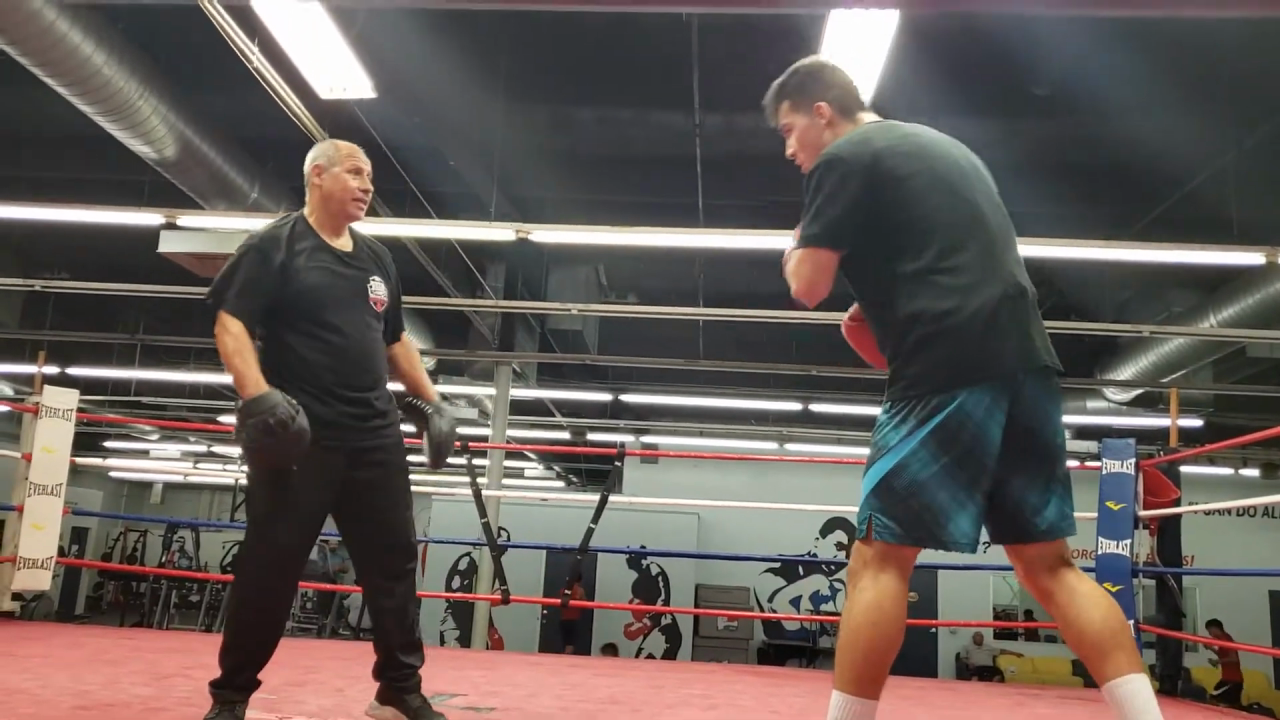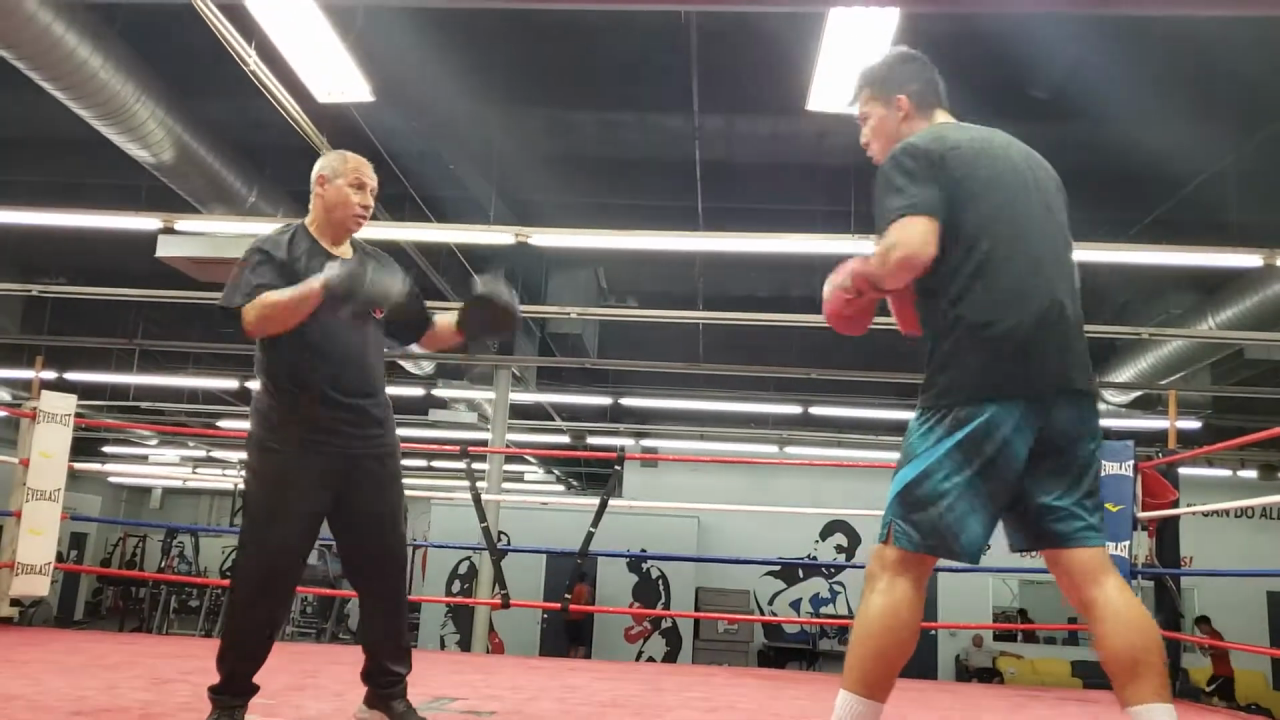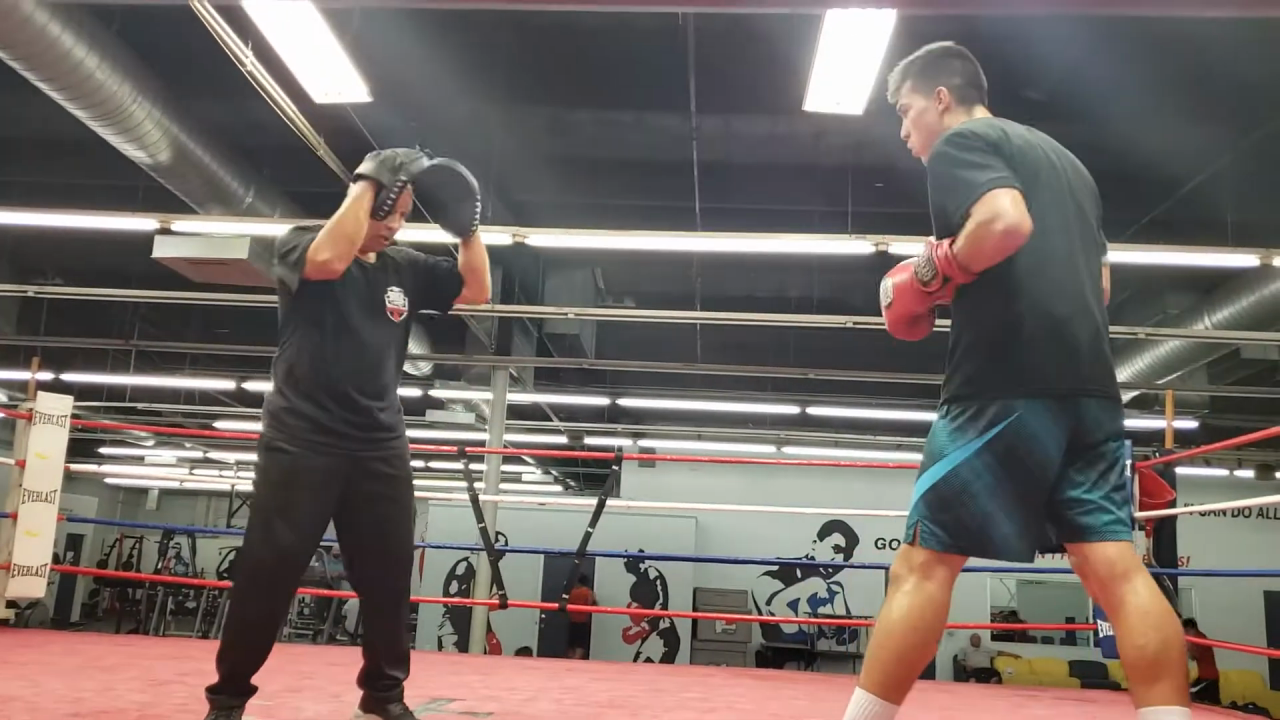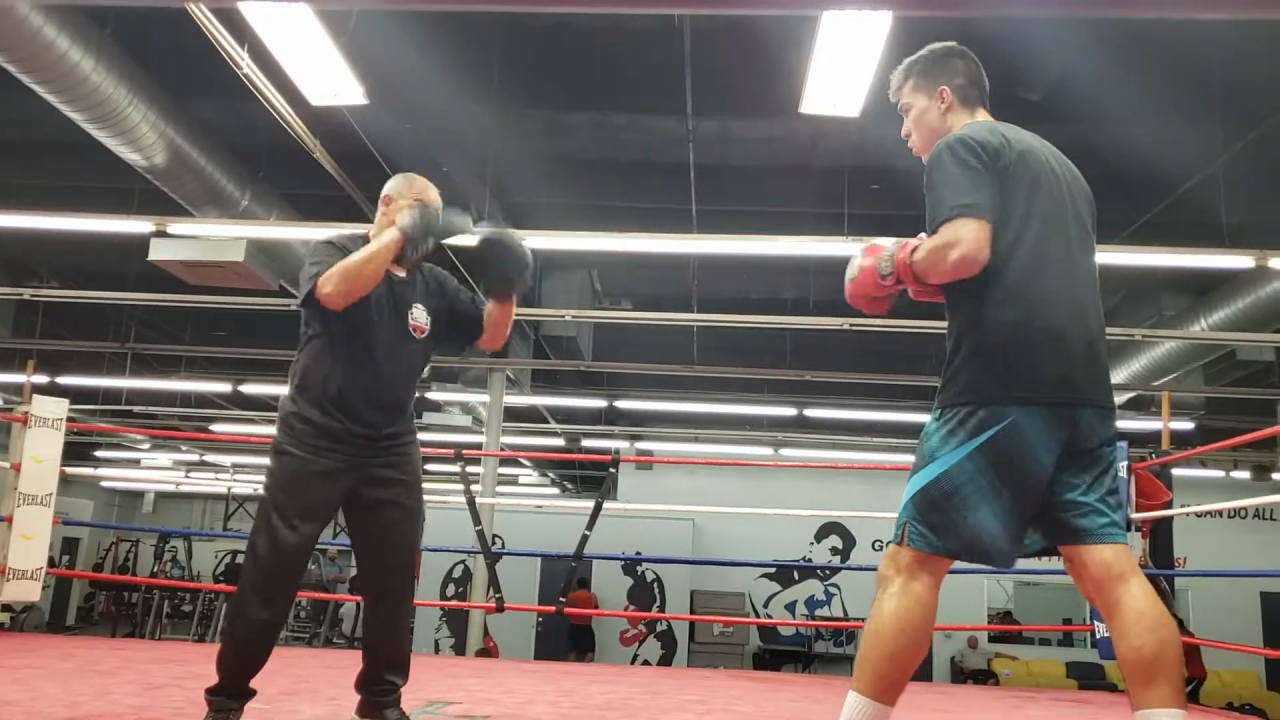
dt=0.2s
person 1, frame 1
left shoulder: (844, 161)
right shoulder: (947, 148)
left elbow: (807, 283)
left wrist: (799, 260)
left hip: (946, 375)
right hip: (1025, 365)
left knee: (880, 558)
right knee: (1049, 567)
person 1, frame 2
left shoulder: (916, 153)
right shoulder: (1029, 160)
left elbow: (907, 251)
left wrist: (859, 281)
left hip: (976, 388)
right hip: (1063, 384)
left knee: (897, 565)
right knee: (1090, 574)
person 1, frame 3
left shoulder: (964, 142)
right shoulder: (1066, 161)
left elbow: (1005, 225)
left wrist: (937, 271)
left hip: (1003, 385)
right hip: (1088, 385)
left knee: (923, 564)
right knee: (1115, 570)
person 1, frame 4
left shoulder: (964, 147)
right shoulder: (1060, 166)
left elbow: (964, 252)
left wrist: (897, 266)
left hip: (997, 389)
right hip: (1081, 391)
left knee: (911, 564)
right knee: (1112, 575)
person 2, frame 1
left shoulder: (378, 258)
right shoulder: (274, 247)
left elbow: (394, 339)
right elbow: (229, 323)
left wrist: (428, 404)
right wrist: (258, 395)
left hip: (374, 434)
right hip: (295, 433)
left knee: (393, 560)
right knee: (270, 566)
person 2, frame 2
left shoulder: (377, 263)
right shoulder: (273, 250)
left elbow: (420, 331)
right elbow: (256, 319)
left wrist: (469, 320)
right wrist: (328, 286)
left hip: (368, 440)
right hip: (290, 437)
left knee: (385, 567)
right knee: (268, 568)
person 2, frame 3
left shoulder: (406, 268)
right shoulder: (300, 243)
left elbow: (476, 290)
right elbow: (329, 260)
left wrist: (465, 223)
right wrist: (368, 182)
left hip: (379, 443)
right hip: (301, 436)
left knee: (388, 572)
right knee: (268, 567)
person 2, frame 4
left shoulder: (435, 285)
right shoulder: (335, 250)
left elbow: (490, 337)
right elbow: (334, 293)
left wrist: (505, 285)
right wrist: (400, 230)
left hip: (390, 451)
right hip: (312, 441)
left knee: (391, 579)
right knee: (270, 569)
